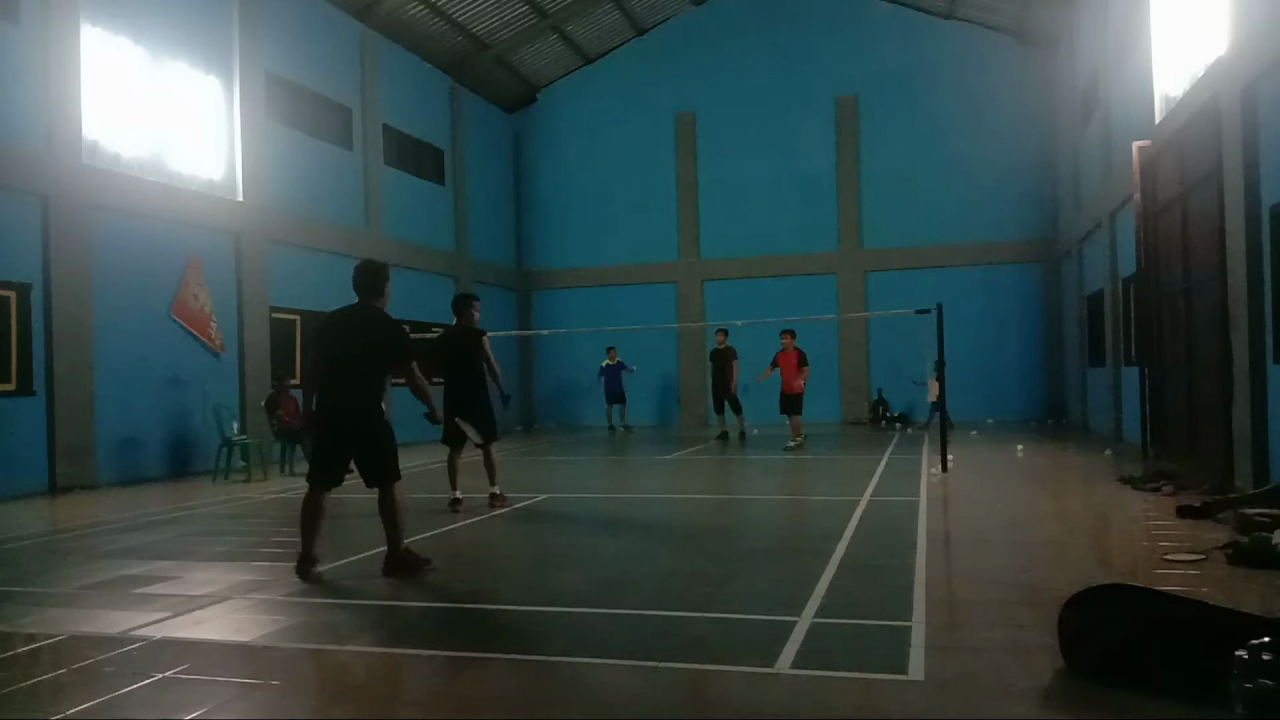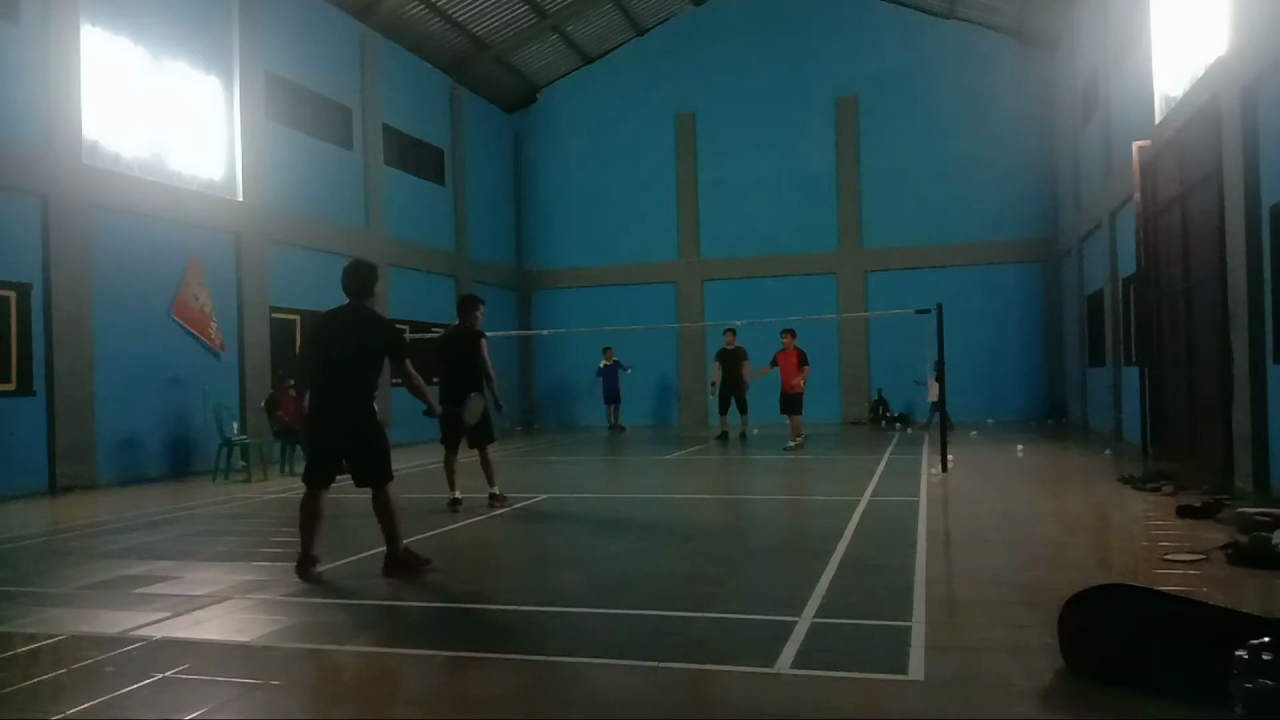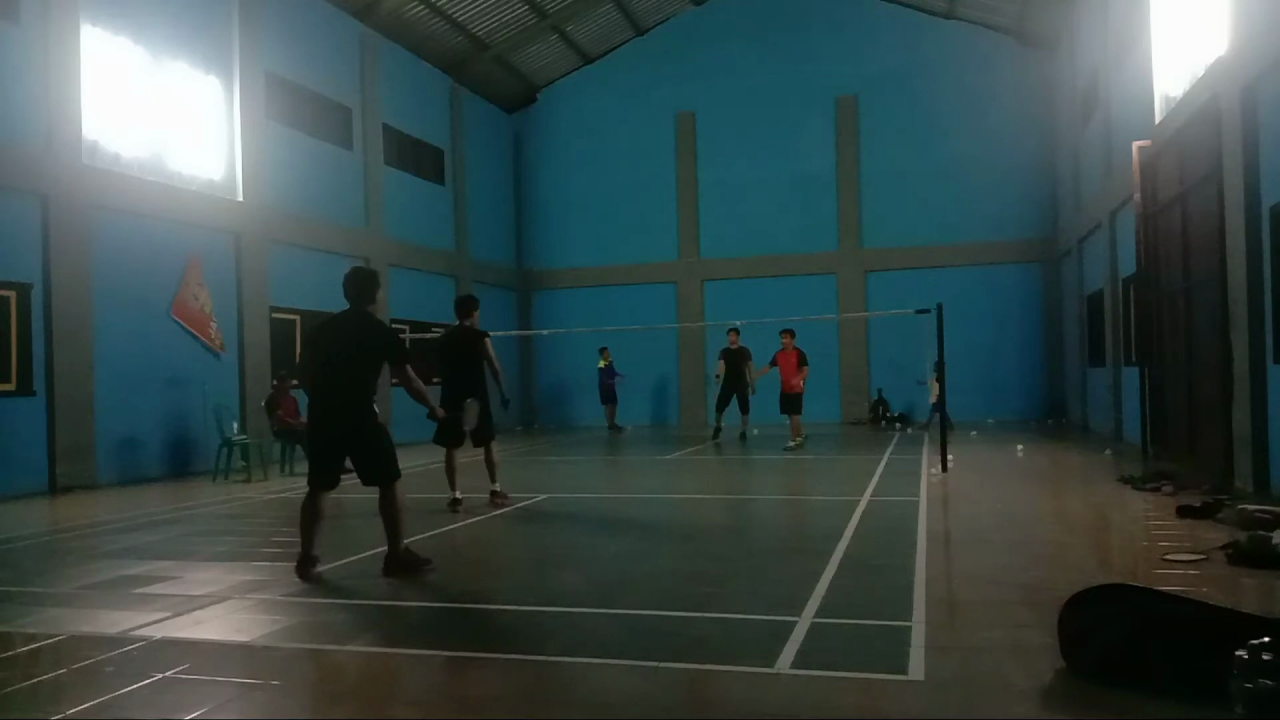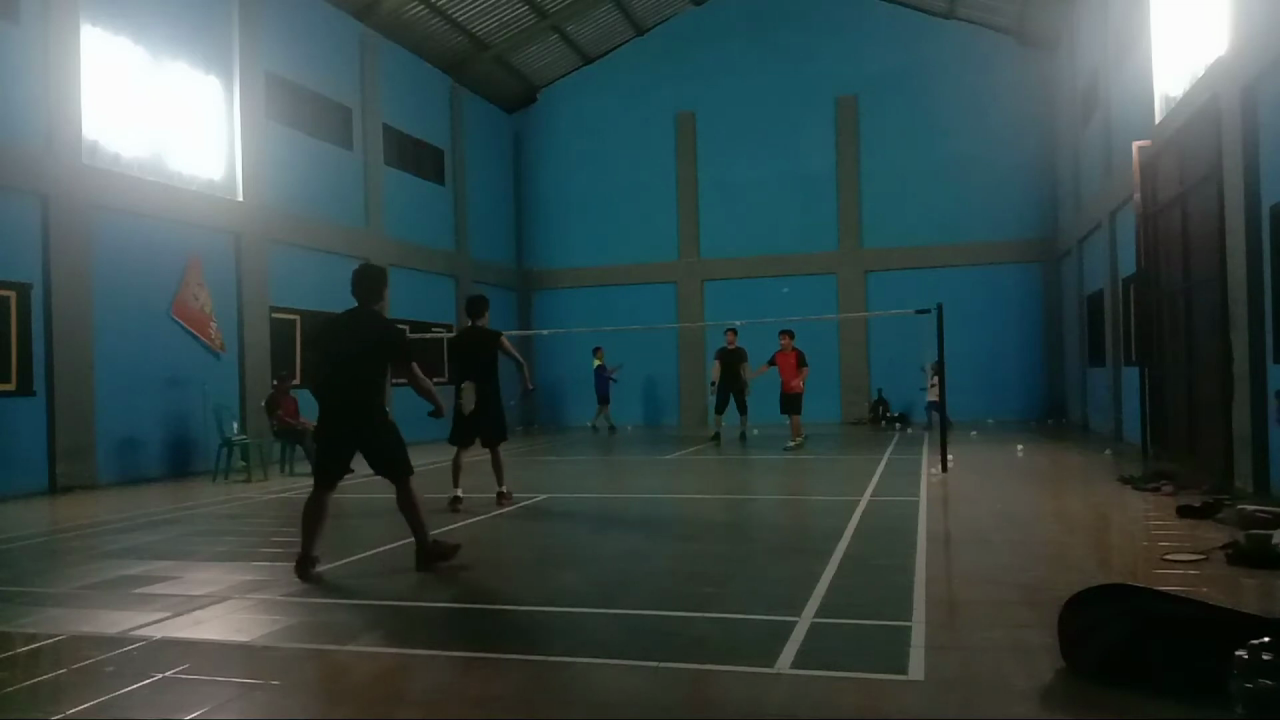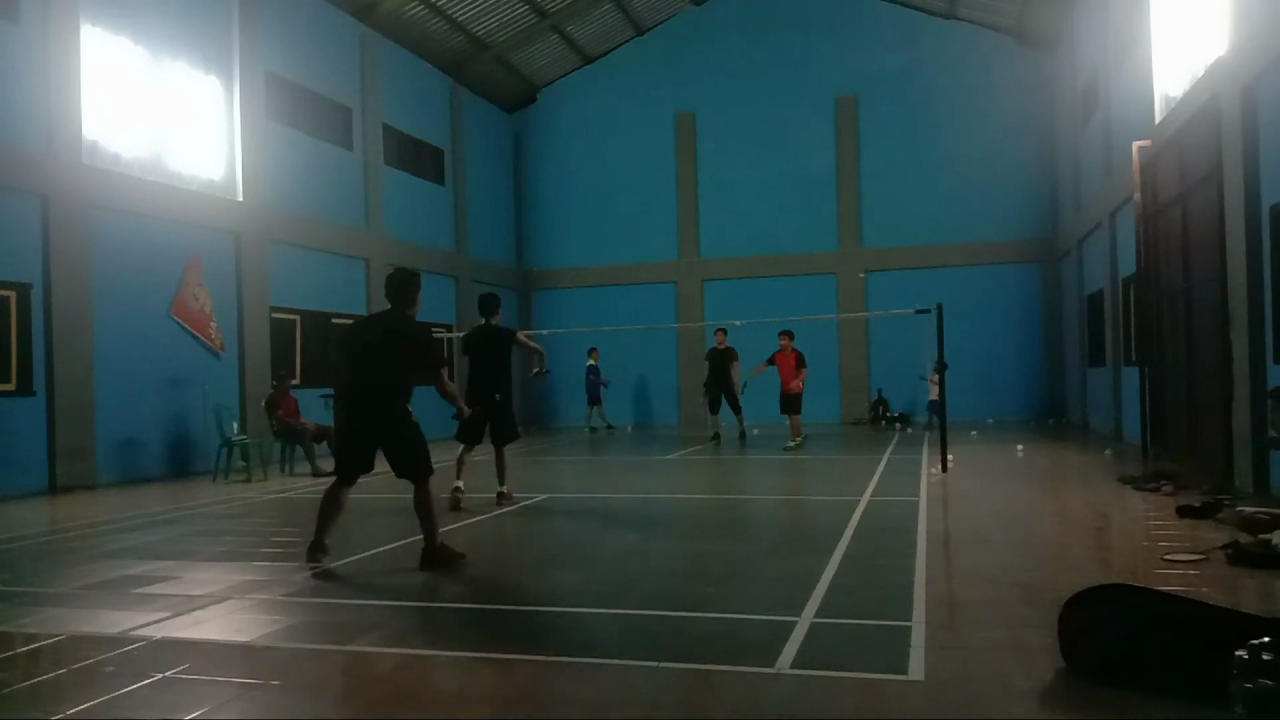
dt=0.3s
person 1, frame 1
left shoulder: (332, 321)
right shoulder: (391, 328)
left elbow: (314, 369)
right elbow: (413, 378)
left wrist: (309, 406)
right wrist: (433, 408)
left hip: (328, 413)
right hip: (367, 415)
left knee: (319, 487)
right knee: (386, 485)
left ankle: (307, 559)
right ankle: (397, 555)
person 1, frame 2
left shoulder: (324, 322)
right shoulder: (382, 327)
left elbow: (306, 369)
right elbow: (409, 376)
left wrist: (302, 405)
right wrist: (431, 404)
left hip: (322, 414)
right hip: (359, 415)
left knee: (315, 487)
right knee: (380, 485)
left ankle: (306, 559)
right ankle: (396, 555)
person 1, frame 3
left shoulder: (324, 328)
right shoulder: (381, 332)
left elbow: (305, 375)
right elbow: (409, 381)
right wrist: (433, 407)
left hip: (323, 417)
right hip: (360, 417)
left knee: (317, 489)
right knee: (388, 484)
left ankle: (306, 559)
right ankle: (396, 555)
person 1, frame 4
left shoulder: (331, 327)
right shoulder: (387, 330)
left elbow: (313, 375)
right elbow: (415, 378)
right wrist: (438, 404)
left hip: (333, 417)
right hip: (371, 416)
left knee: (322, 488)
right knee: (402, 479)
left ankle: (306, 558)
right ankle: (426, 548)
person 1, frame 5
left shoulder: (361, 327)
right shoulder: (419, 334)
left elbow: (341, 372)
right elbow: (443, 385)
left wrist: (343, 409)
right wrist: (462, 408)
left hip: (356, 413)
right hip: (395, 415)
left knee: (343, 481)
right knee: (421, 480)
left ankle: (318, 544)
right ankle: (433, 550)
person 2, frame 1
left shoulder: (443, 339)
right shoulder: (478, 335)
left elbow: (442, 369)
right elbow: (492, 367)
right wrist: (502, 391)
left hip: (453, 400)
right hip: (477, 399)
left knee: (454, 449)
right knee: (486, 447)
left ankle: (455, 496)
right ankle: (494, 493)
person 2, frame 2
left shoulder: (444, 338)
right shoulder: (476, 337)
left elbow: (442, 369)
right elbow: (487, 370)
right wrist: (496, 397)
left hip: (449, 401)
left knee: (451, 449)
right knee: (483, 448)
left ankle: (454, 496)
right ankle: (494, 493)
person 2, frame 3
left shoulder: (445, 338)
right shoulder: (480, 337)
left elbow: (442, 369)
right elbow: (495, 368)
right wrist: (503, 394)
left hip: (451, 400)
right hip: (476, 399)
left knee: (451, 449)
right knee: (487, 445)
left ankle: (455, 496)
right ankle: (495, 490)
person 2, frame 4
left shoulder: (456, 340)
right shoulder: (494, 337)
left elbow: (454, 371)
right elbow: (520, 362)
right wrist: (527, 384)
left hip: (466, 401)
right hip: (489, 400)
left knee: (461, 448)
right knee: (494, 447)
left ankle: (456, 494)
right ankle: (502, 491)
person 2, frame 5
left shoulder: (470, 337)
right shoulder: (508, 335)
right elbow: (539, 351)
right wrist: (541, 366)
left hip: (475, 398)
right hip: (500, 398)
left knee: (467, 444)
right knee: (499, 446)
left ankle: (458, 486)
right ankle: (502, 491)
